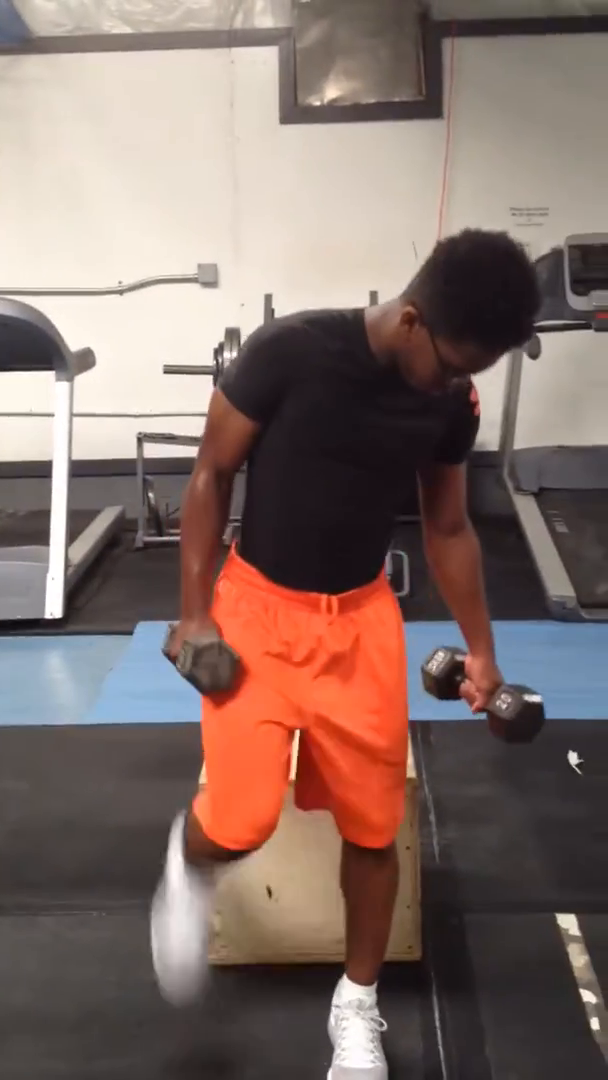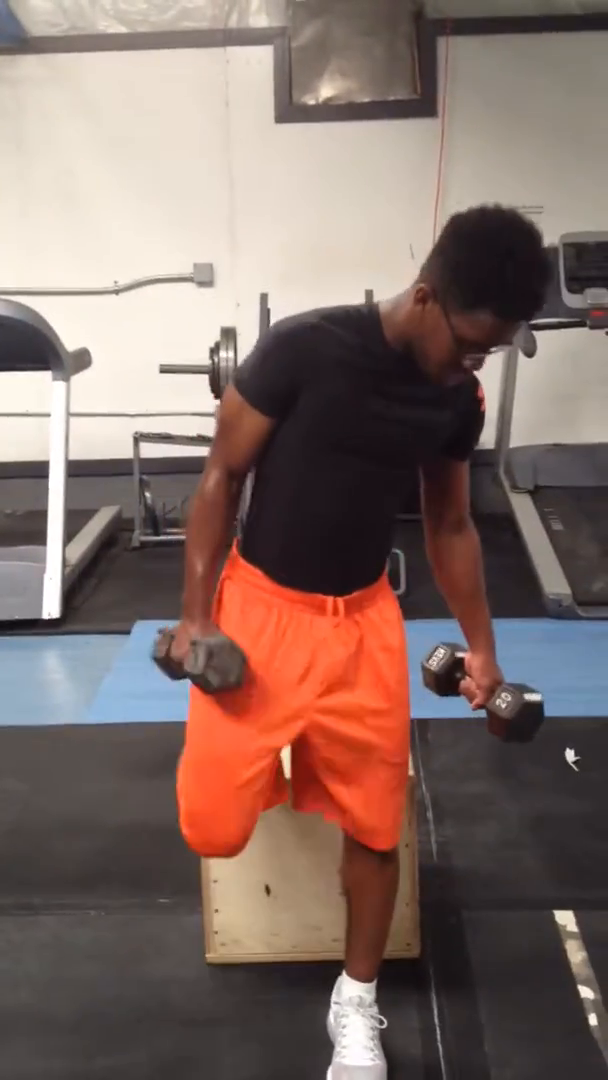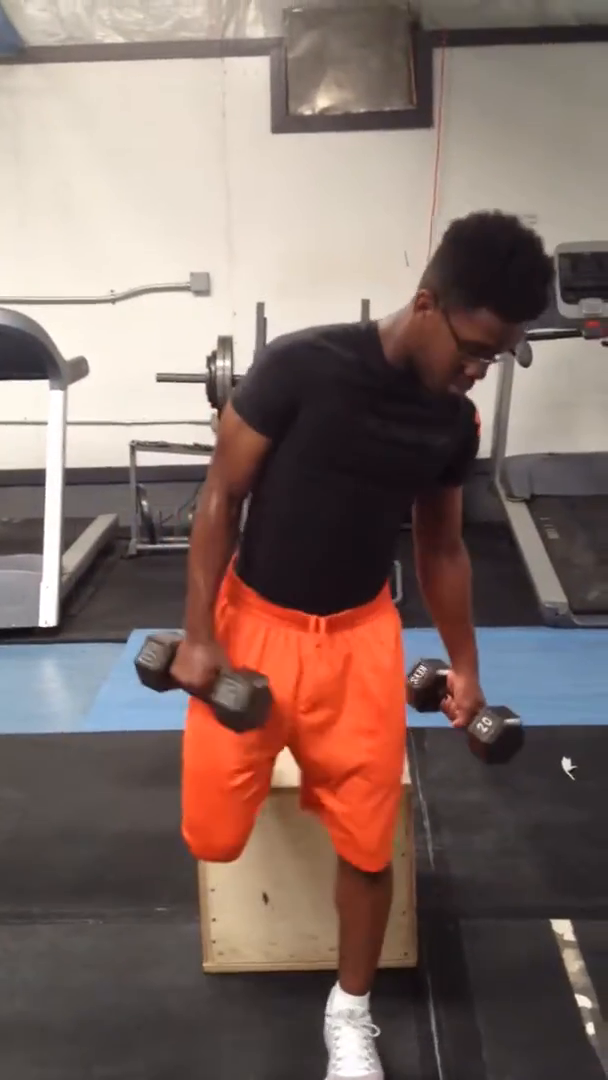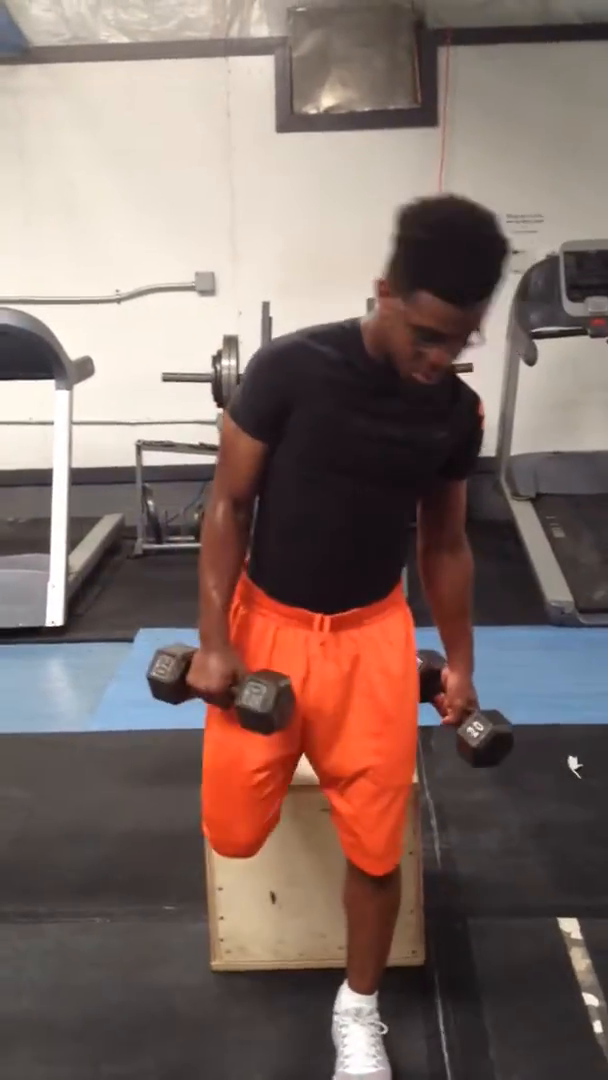
dt=0.2s
person 1, frame 1
left shoulder: (451, 403)
right shoulder: (289, 352)
left elbow: (449, 528)
right elbow: (211, 476)
left wrist: (481, 650)
right wrist: (195, 611)
left hip: (364, 617)
right hip: (260, 607)
left knee: (372, 826)
right knee: (240, 819)
left ankle: (356, 1006)
right ankle: (189, 856)
person 1, frame 2
left shoulder: (457, 399)
right shoulder: (303, 348)
left elbow: (450, 527)
right elbow: (222, 477)
left wrist: (481, 648)
right wrist: (197, 612)
left hip: (365, 618)
right hip: (261, 603)
left knee: (374, 825)
right knee: (214, 824)
left ankle: (355, 1002)
right ankle: (212, 732)
person 1, frame 3
left shoulder: (454, 419)
right shoulder: (298, 367)
left elbow: (441, 547)
right elbow: (221, 500)
left wrist: (465, 668)
right wrist: (199, 637)
left hip: (360, 637)
right hip: (255, 625)
left knee: (366, 844)
right knee: (213, 835)
right ankle: (258, 754)
person 1, frame 4
left shoulder: (456, 411)
right shoulder: (289, 369)
left elbow: (445, 542)
right elbow: (228, 506)
left wrist: (460, 664)
right wrist: (213, 641)
left hip: (372, 636)
right hip: (266, 624)
left knee: (374, 845)
right knee: (236, 831)
right ankle: (284, 748)
